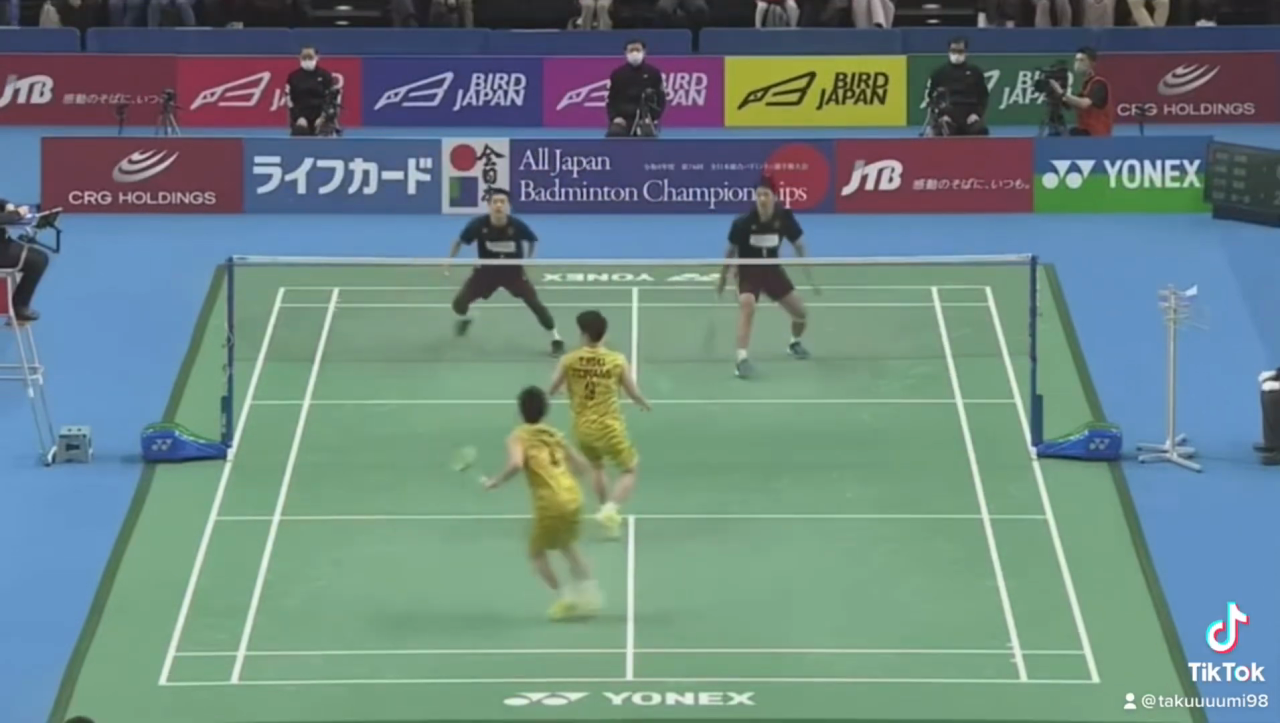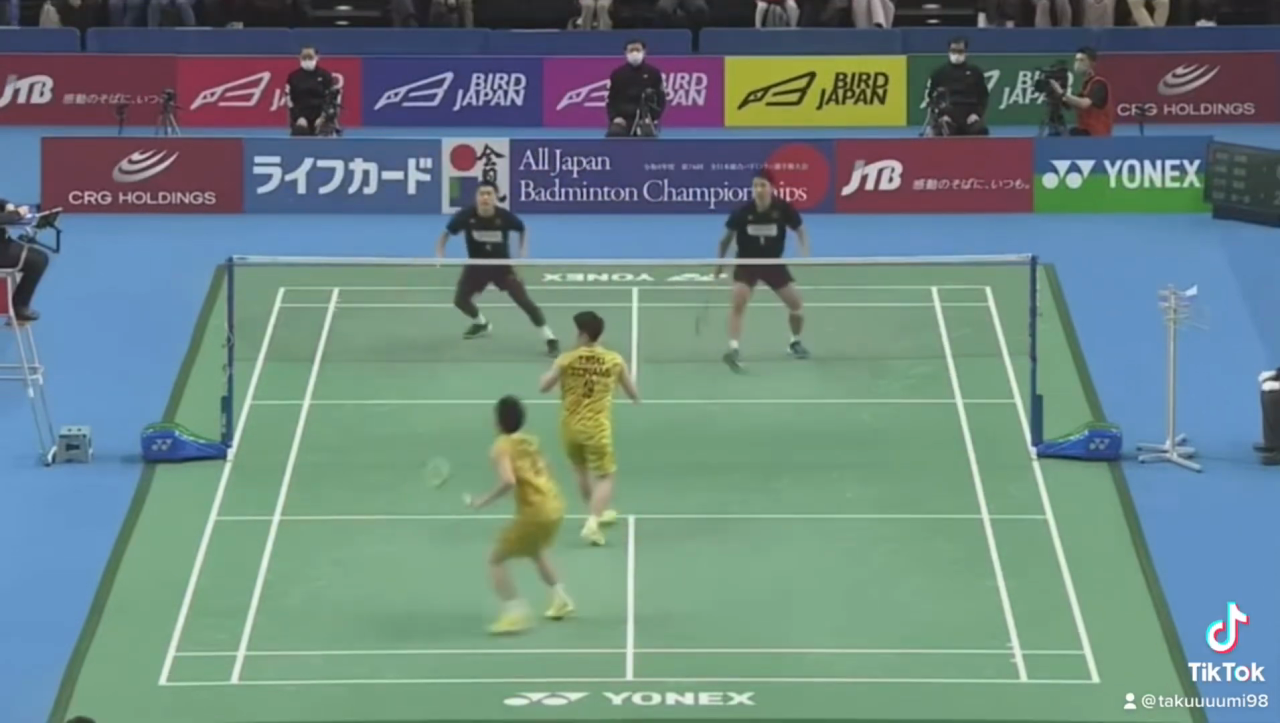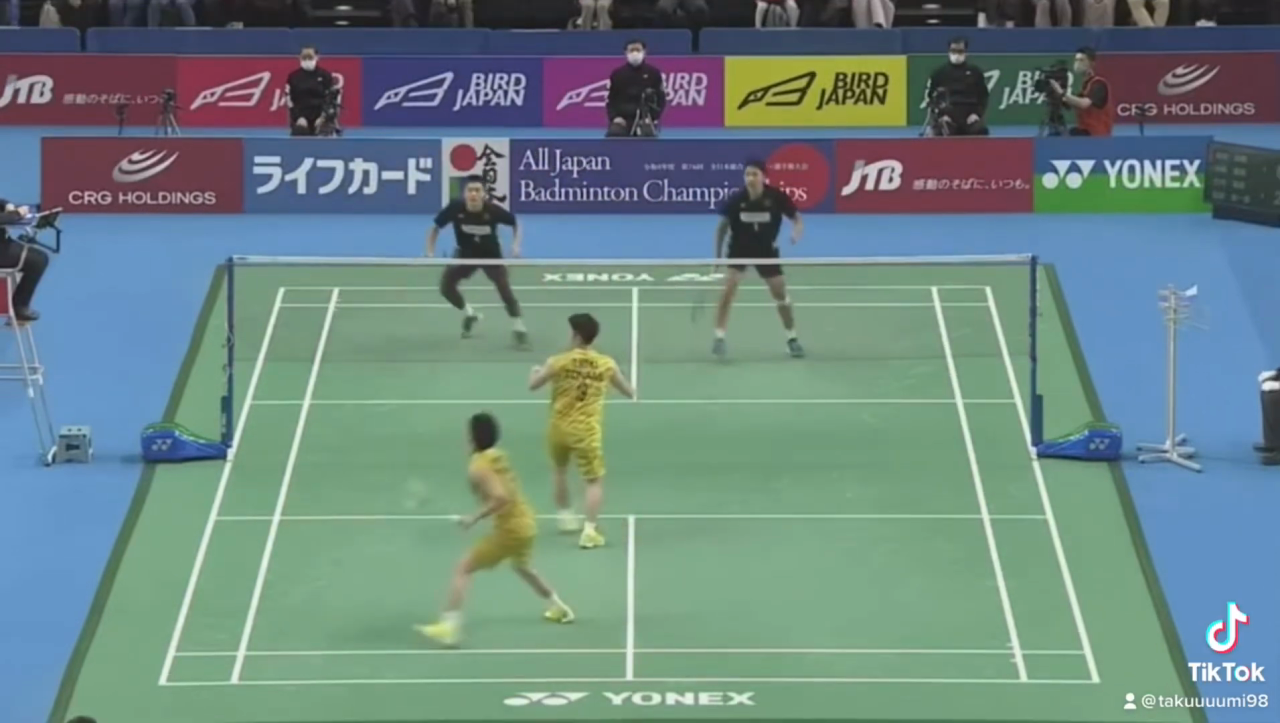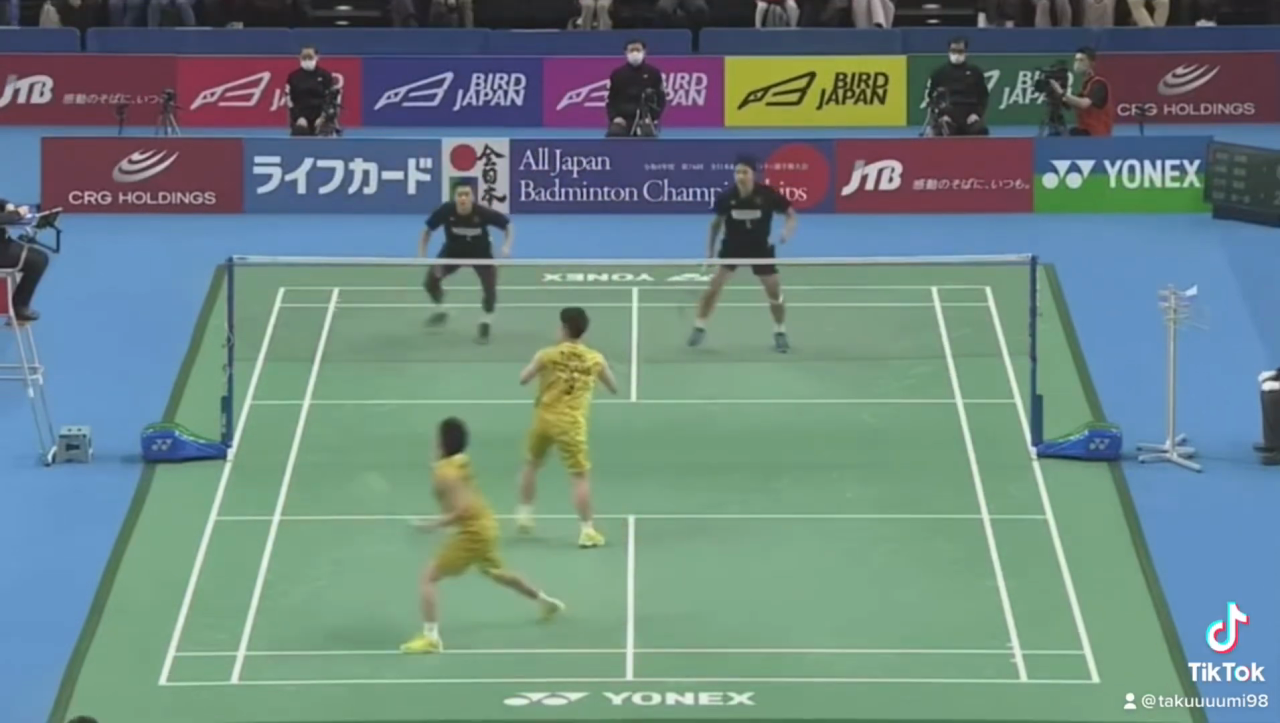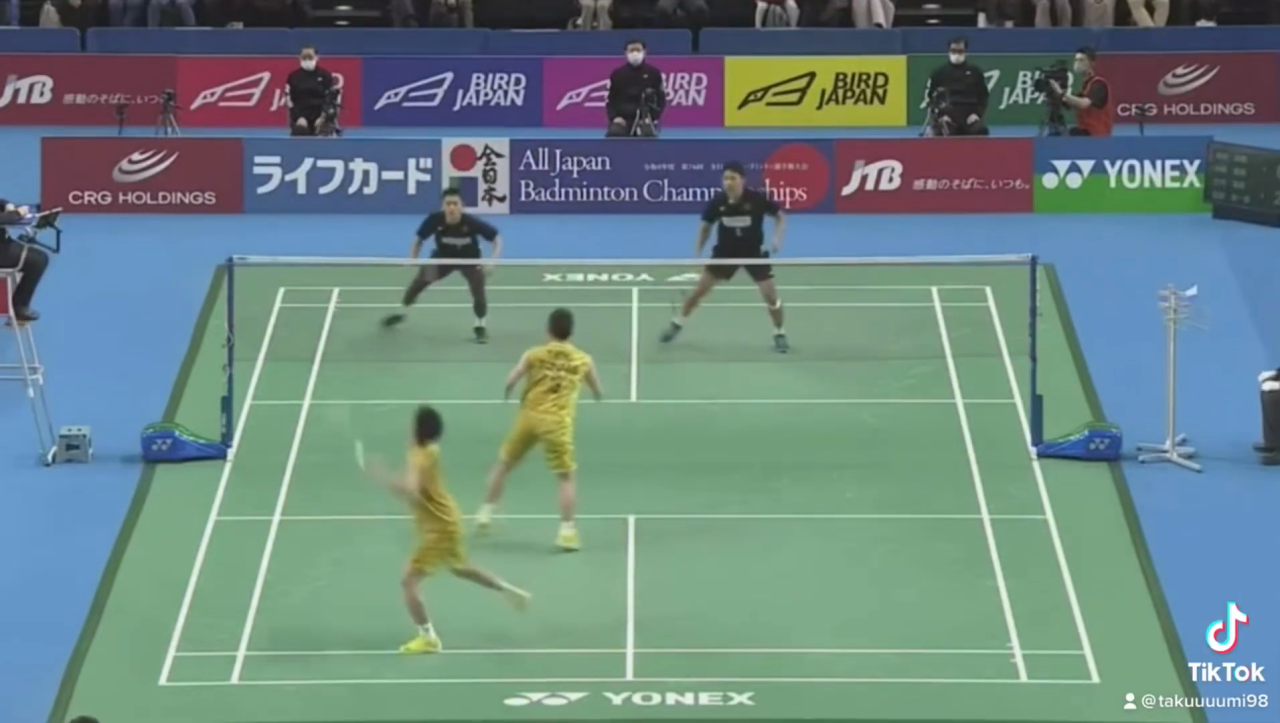
dt=0.1s
person 1, frame 1
left shoulder: (518, 437)
right shoulder: (555, 434)
left elbow: (516, 464)
right elbow: (581, 464)
left wrist: (495, 482)
left hip: (551, 504)
right hip: (573, 498)
left knee: (537, 553)
right knee: (567, 546)
left ankle: (565, 599)
right ankle: (587, 593)
person 1, frame 2
left shoulder: (501, 449)
right shoulder: (529, 442)
left elbow: (508, 481)
left wrist: (485, 501)
left hip: (535, 513)
right hip: (554, 508)
left knee: (496, 561)
right knee: (535, 553)
left ankle: (516, 613)
right ankle: (561, 600)
person 1, frame 3
left shoulder: (478, 467)
right shoulder: (498, 458)
left elbow: (501, 497)
left wrist: (475, 518)
left hip: (511, 529)
right hip: (526, 525)
left knee: (462, 571)
right knee: (521, 566)
left ankle: (449, 628)
right ankle: (558, 607)
person 1, frame 4
left shoulder: (445, 474)
right shoulder: (459, 464)
left elbow: (463, 511)
left wrist: (434, 524)
left hip: (472, 534)
right hip: (485, 529)
left knee: (428, 578)
right knee: (498, 573)
left ankle: (430, 637)
right ankle: (547, 602)
person 1, frame 5
left shoulder: (420, 459)
right shoulder: (429, 452)
left elbow: (411, 493)
left wrist: (386, 477)
left hip: (440, 528)
right hip: (447, 523)
left knee: (409, 581)
right knee: (459, 567)
left ankle: (428, 637)
right ankle: (512, 592)
person 2, frame 1
left shoulder: (568, 361)
right shoulder: (618, 361)
left elbow: (551, 391)
right elbow: (634, 393)
left wrist: (575, 389)
right wrist: (645, 405)
left hip: (582, 428)
right hip: (609, 428)
left knee: (597, 467)
right knee: (629, 471)
left ankle: (608, 511)
right ankle: (608, 512)
person 2, frame 2
left shoulder: (566, 360)
right shoulder: (615, 360)
left elbow: (543, 387)
right elbow: (634, 394)
left wrist: (548, 375)
right wrist: (636, 398)
left hip: (570, 426)
right hip: (596, 428)
left knee: (582, 469)
right knee: (605, 477)
left ankle: (598, 513)
right ankle: (592, 525)
person 2, frame 3
left shoulder: (558, 362)
right shoulder: (607, 365)
left elbow: (533, 385)
right elbow: (629, 392)
left wrist: (535, 371)
right wrist: (628, 389)
left hip: (559, 428)
right hip: (587, 431)
left knee: (560, 471)
right knee: (594, 481)
left ankle: (566, 517)
right ankle: (590, 531)
person 2, frame 4
left shoulder: (546, 354)
right shoulder: (596, 360)
left elbow: (523, 380)
right elbow: (613, 388)
left wrist: (530, 371)
right wrist: (604, 380)
left hip: (543, 420)
right hip: (571, 425)
left knee: (531, 465)
right knee: (580, 477)
left ankle: (525, 515)
right ankle: (587, 530)
person 2, frame 5
left shoulder: (534, 354)
right shoulder: (584, 360)
left elbow: (510, 382)
right elbow: (599, 394)
left wrist: (507, 391)
left hip: (530, 419)
right hip: (558, 425)
left knee: (503, 466)
right knee: (567, 478)
left ankle: (485, 514)
right ankle: (567, 531)
person 3, frame 1
left shoulder: (785, 218)
right shoulder: (742, 222)
left elbow: (799, 245)
right elbow: (731, 251)
left wrist: (808, 270)
right wrist: (722, 278)
left hip: (773, 271)
right hip: (748, 271)
left knee: (801, 312)
right knee: (747, 308)
left ankle: (795, 343)
right ankle: (741, 360)
person 3, frame 2
left shoulder: (784, 208)
right shoulder: (742, 212)
left elbow: (800, 230)
right elbow: (727, 237)
left wrist: (804, 250)
left hip: (774, 263)
right hip: (747, 262)
left knee: (795, 304)
right knee: (739, 301)
left ankle: (795, 341)
right ankle: (733, 350)
person 3, frame 3
left shoulder: (777, 197)
right shoulder: (735, 199)
left elbow: (797, 218)
right elbow: (724, 224)
left wrist: (796, 233)
right wrist: (718, 251)
left hip: (766, 249)
right hip: (739, 249)
left knee: (780, 295)
right knee: (728, 289)
left ankle: (791, 338)
right ankle: (719, 337)
person 3, frame 4
left shoulder: (768, 194)
right shoulder: (727, 196)
left elbow: (791, 214)
right elbow: (717, 221)
left wrist: (786, 231)
right wrist: (710, 249)
left hip: (760, 247)
right hip: (733, 246)
left knee: (774, 291)
right knee: (715, 286)
left ankle: (779, 332)
right ankle: (700, 328)
person 3, frame 5
left shoulder: (756, 199)
right shoulder: (716, 202)
left elbow: (780, 217)
right elbow: (705, 229)
left wrist: (778, 238)
right wrist: (698, 253)
left hip: (753, 252)
right hip: (724, 252)
left knee: (771, 297)
right knee: (699, 290)
left ankle: (779, 334)
right ankle: (677, 324)
person 4, frame 1
left shoulder: (517, 226)
right shoulder: (478, 224)
left elbow: (533, 241)
right elbow: (460, 242)
left wrist: (529, 260)
right wrist: (449, 261)
left hip: (513, 271)
right hip: (486, 271)
left knee: (535, 304)
right knee: (460, 301)
left ankle: (556, 338)
right ankle: (465, 319)
person 4, frame 2
left shoulder: (505, 216)
right shoulder: (465, 215)
left elbow: (522, 229)
right elbow: (447, 233)
left wrist: (523, 250)
right wrist: (439, 253)
left hip: (502, 265)
right hip: (476, 266)
left knee: (524, 301)
right knee: (460, 301)
left ankle: (550, 337)
right ankle: (480, 323)
person 4, frame 3
left shoulder: (493, 210)
right shoulder: (454, 208)
left elbow: (516, 223)
right elbow: (436, 227)
left wrist: (516, 244)
right wrist: (430, 249)
left hip: (490, 254)
right hip: (464, 253)
left knee: (505, 289)
right knee: (446, 287)
left ankle: (519, 329)
right ankle: (470, 315)
person 4, frame 4
left shoulder: (485, 213)
right shoulder: (445, 211)
left elbow: (507, 225)
right elbow: (428, 230)
left wrist: (507, 246)
right wrist: (422, 252)
left hip: (481, 252)
right hip: (454, 249)
left knee: (489, 286)
right knee: (430, 281)
left ankle: (485, 322)
right ankle: (440, 311)
person 4, frame 5
left shoulder: (472, 223)
right shoulder: (434, 220)
left elbow: (497, 239)
right elbow: (419, 240)
left wrist: (493, 260)
left hip: (469, 258)
right hip: (442, 256)
left knee: (478, 290)
right knee: (416, 285)
left ankle: (480, 326)
right ankle: (401, 314)
